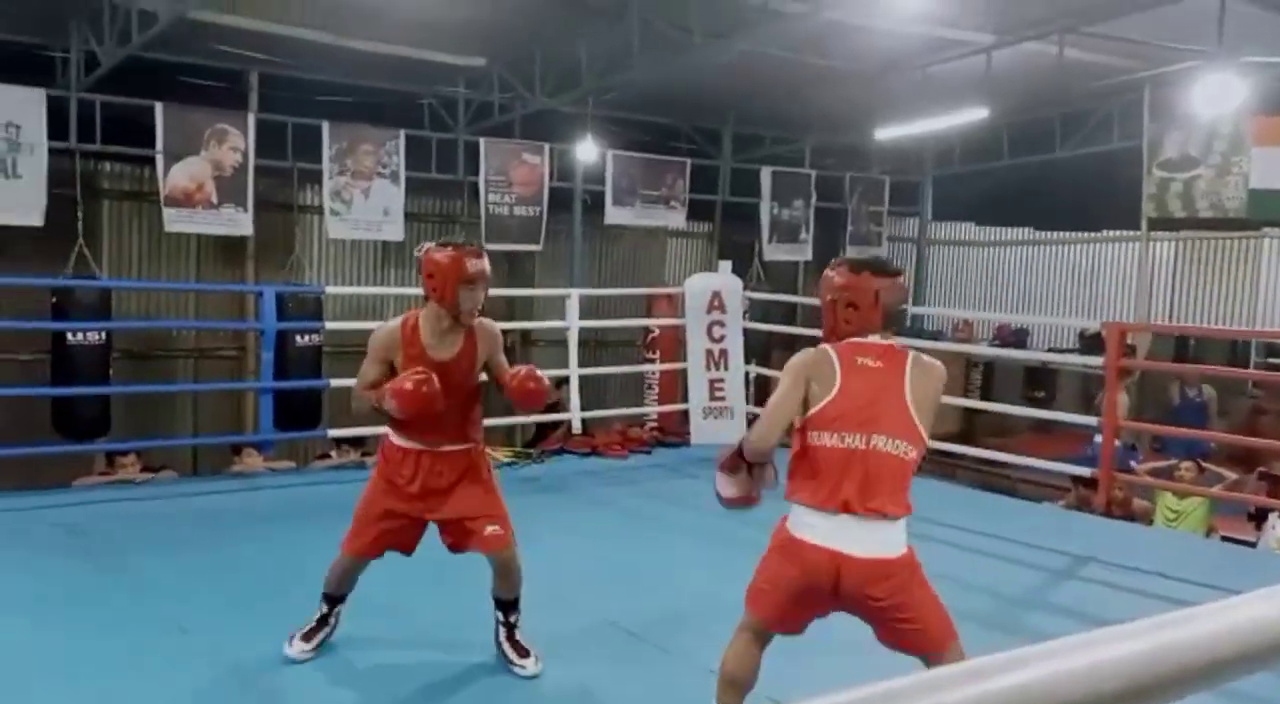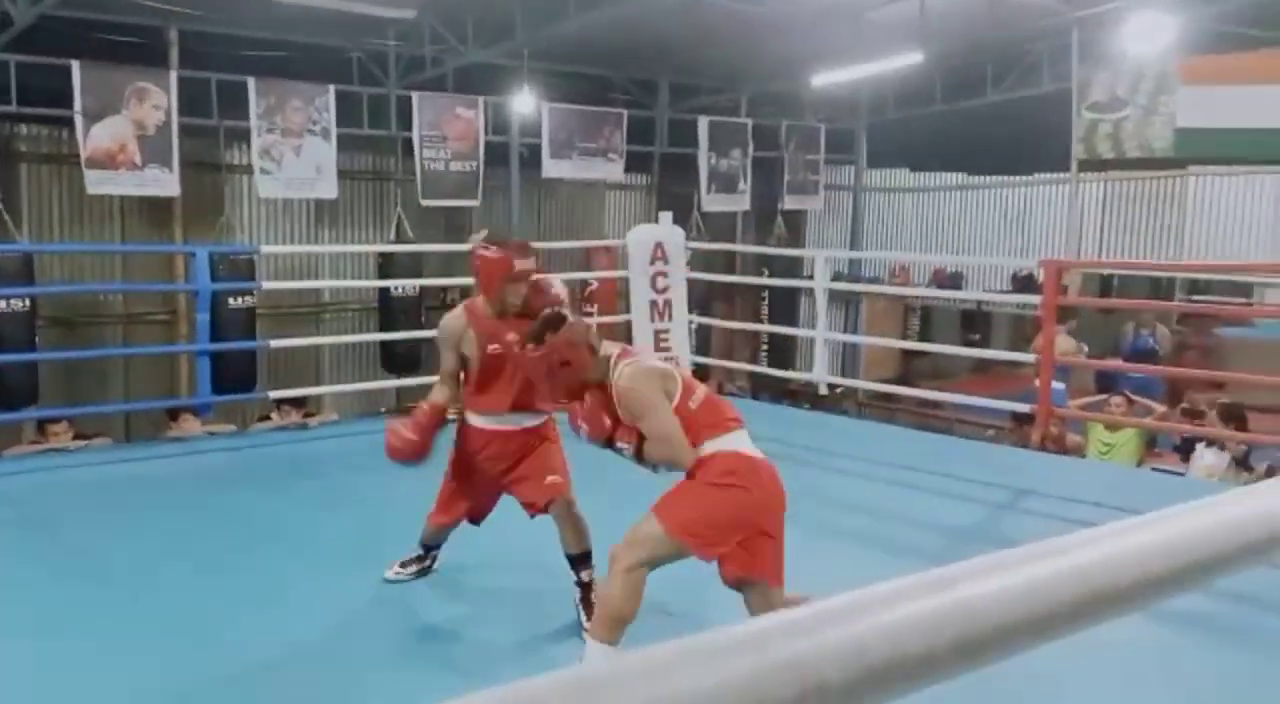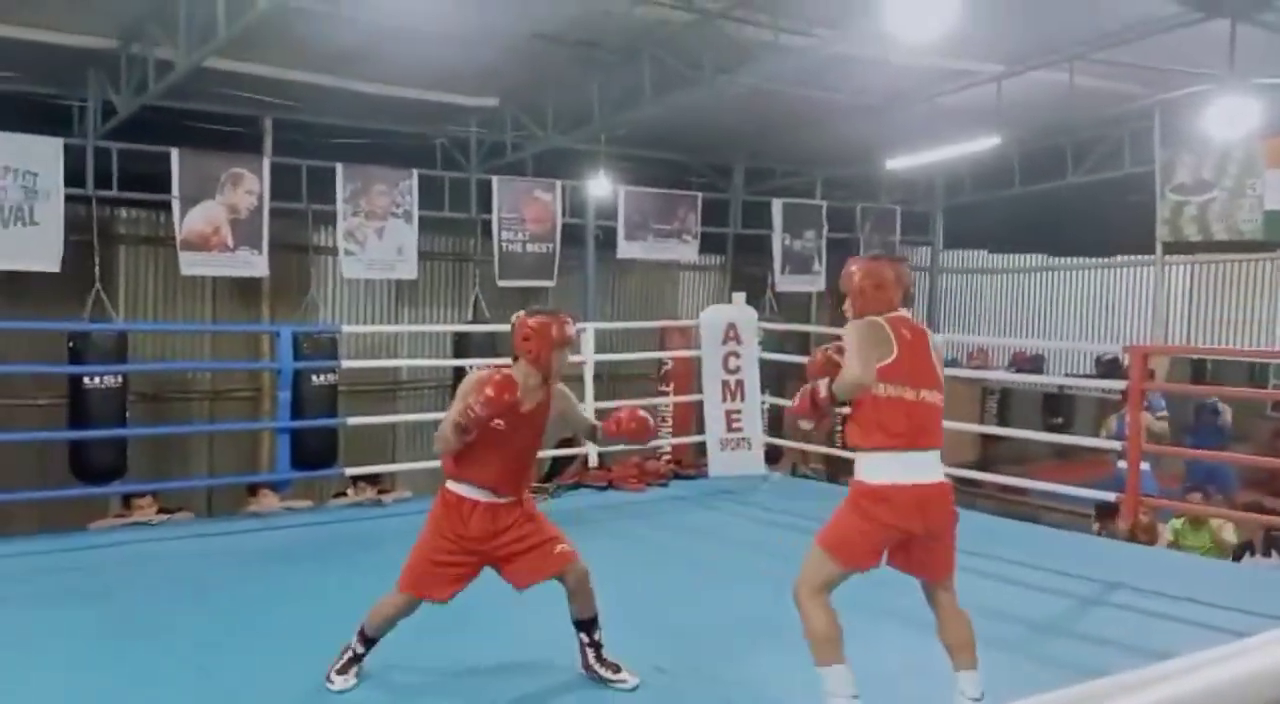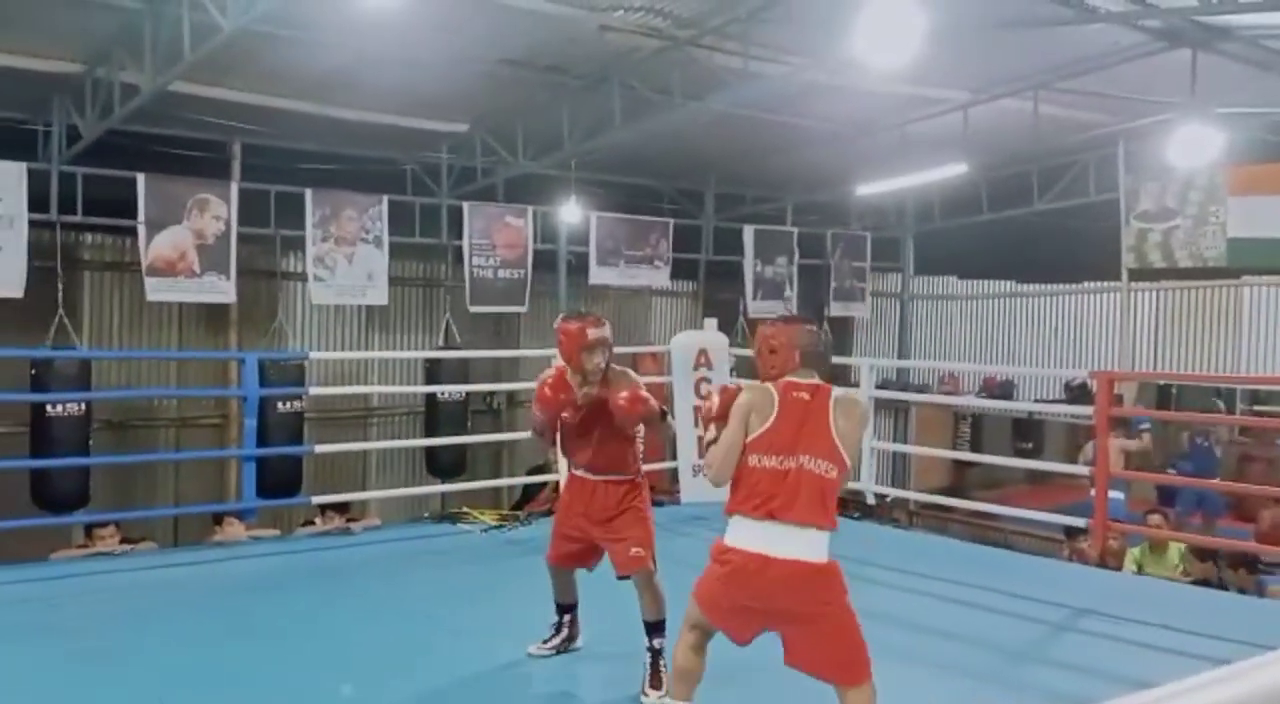
dt=1s
person 1, frame 1
left shoulder: (812, 363)
right shoulder: (928, 375)
left elbow: (761, 443)
left wrist: (744, 460)
left hip: (808, 544)
right hip: (885, 557)
left knee: (751, 635)
right knee: (947, 657)
person 1, frame 2
left shoulder: (629, 383)
right shoulder: (621, 357)
left elbow: (680, 456)
left wrist: (624, 442)
left hip: (732, 477)
right hip: (759, 481)
left knee: (627, 560)
right knee: (767, 607)
person 1, frame 3
left shoulder: (864, 329)
right shoulder: (928, 341)
left elbow: (858, 381)
left wrist: (821, 393)
left hip: (880, 491)
right hip: (933, 489)
left knee: (810, 588)
right knee: (941, 594)
person 1, frame 4
left shoulder: (752, 398)
right shoulder: (851, 410)
left elbow: (717, 474)
left wrist: (715, 428)
left hip: (741, 558)
right hip: (808, 568)
left knee: (694, 632)
person 2, frame 1
left shoulder: (487, 335)
right shoulder: (393, 336)
left elbow: (504, 379)
right elbow: (363, 395)
left wrist: (524, 388)
right wrist: (388, 401)
left hip: (464, 463)
right hip: (404, 462)
left knee: (503, 553)
right knee: (356, 552)
left ankle: (507, 632)
right ankle: (325, 619)
person 2, frame 2
left shoulder: (537, 304)
right shoulder: (458, 322)
right elbow: (446, 384)
left wrist: (559, 309)
right wrist: (425, 419)
left hip: (533, 433)
right hip: (481, 436)
left knee: (564, 505)
right knee: (445, 517)
left ankle: (587, 591)
right ankle: (426, 555)
person 2, frame 3
left shoulder: (556, 395)
right shoulder: (481, 383)
left elbow: (592, 431)
right elbow: (442, 447)
left wrist: (620, 427)
right wrist: (466, 418)
left hip: (513, 512)
right hip: (460, 508)
left knee: (576, 573)
right knee: (407, 597)
left ankle: (592, 654)
right ankle: (355, 653)
person 2, frame 4
left shoulder: (622, 380)
right shoulder: (552, 382)
left elbow: (659, 420)
right elbow: (546, 442)
left wrist: (651, 413)
right wrist: (542, 420)
left hip: (623, 491)
right hip: (580, 486)
left knee: (643, 573)
right knee: (557, 563)
left ankle: (655, 659)
right ankle: (567, 630)
